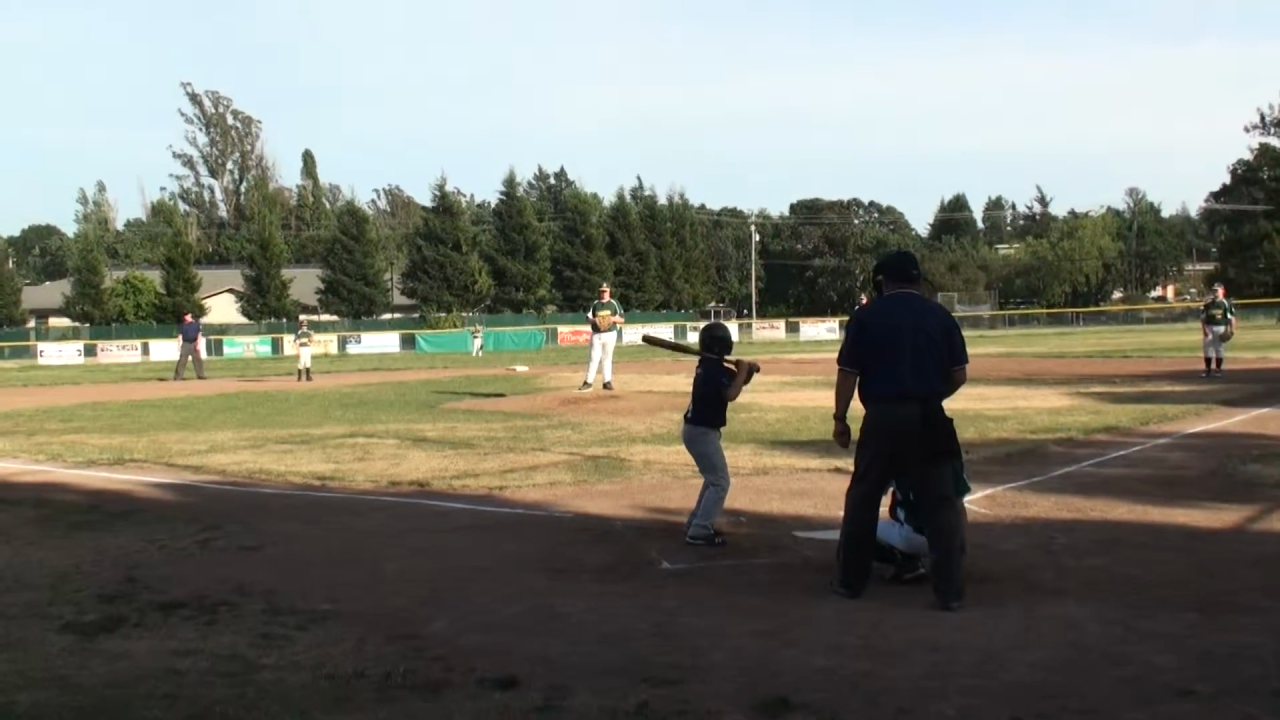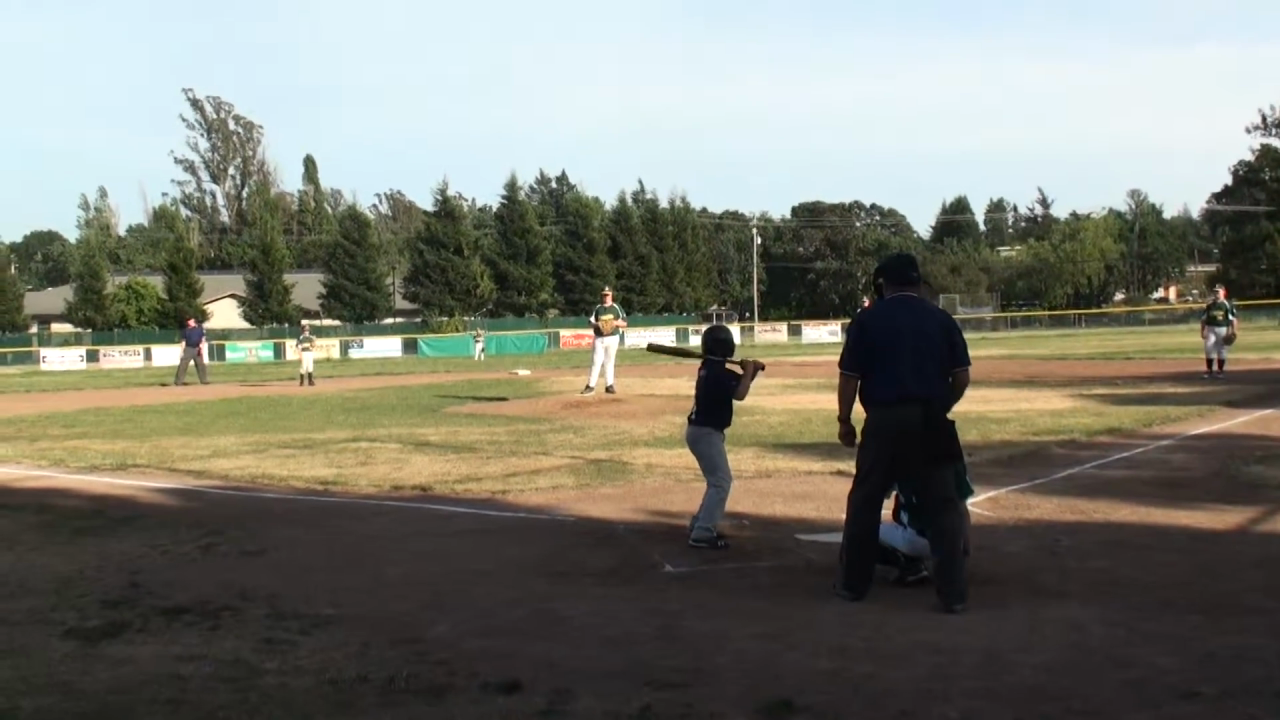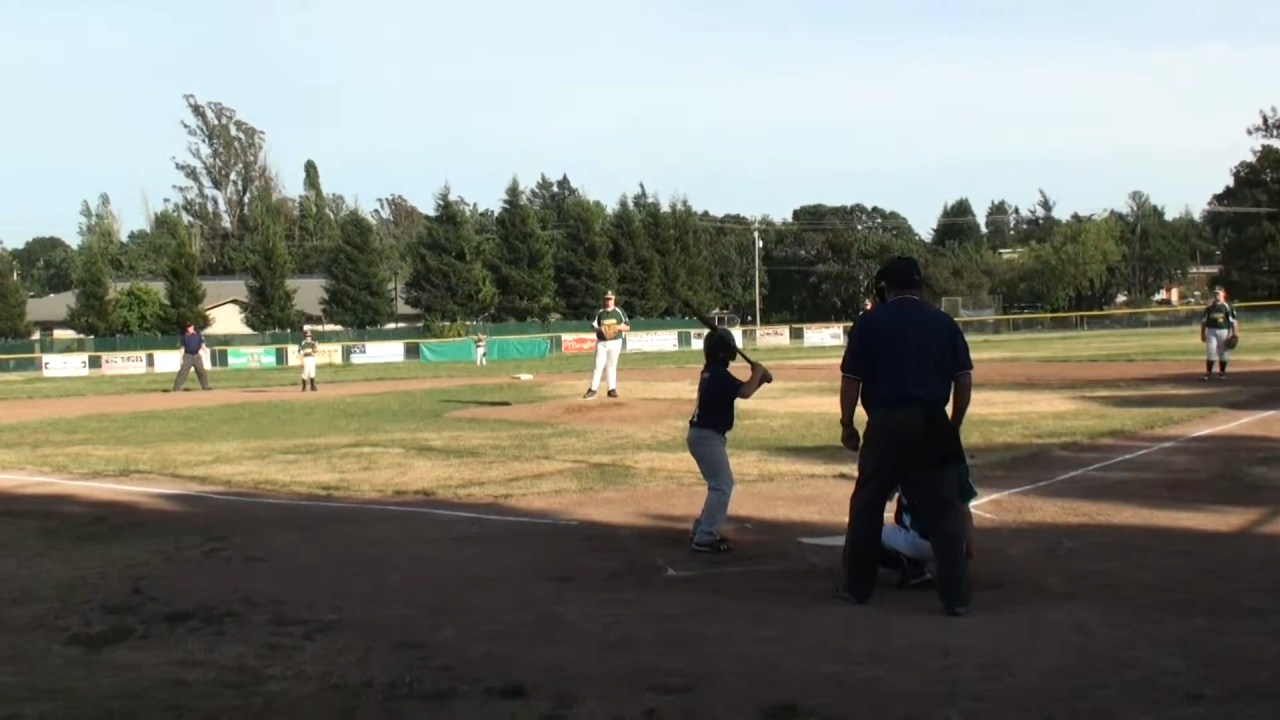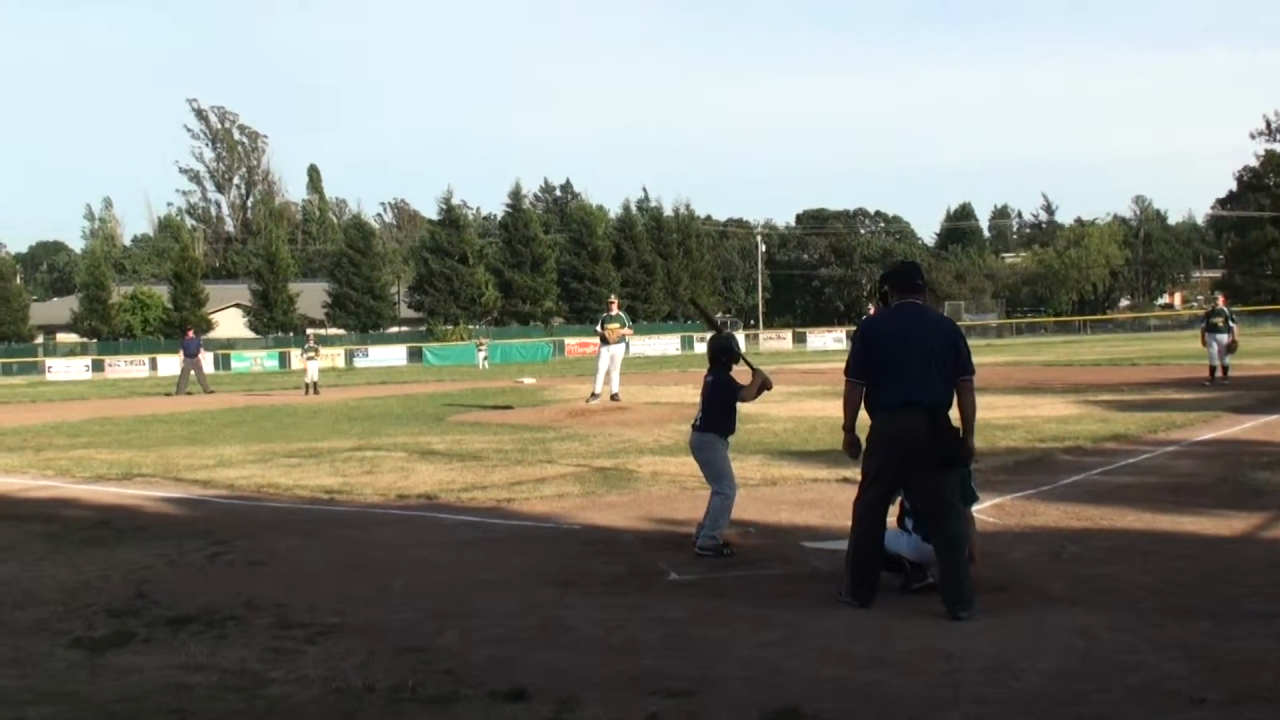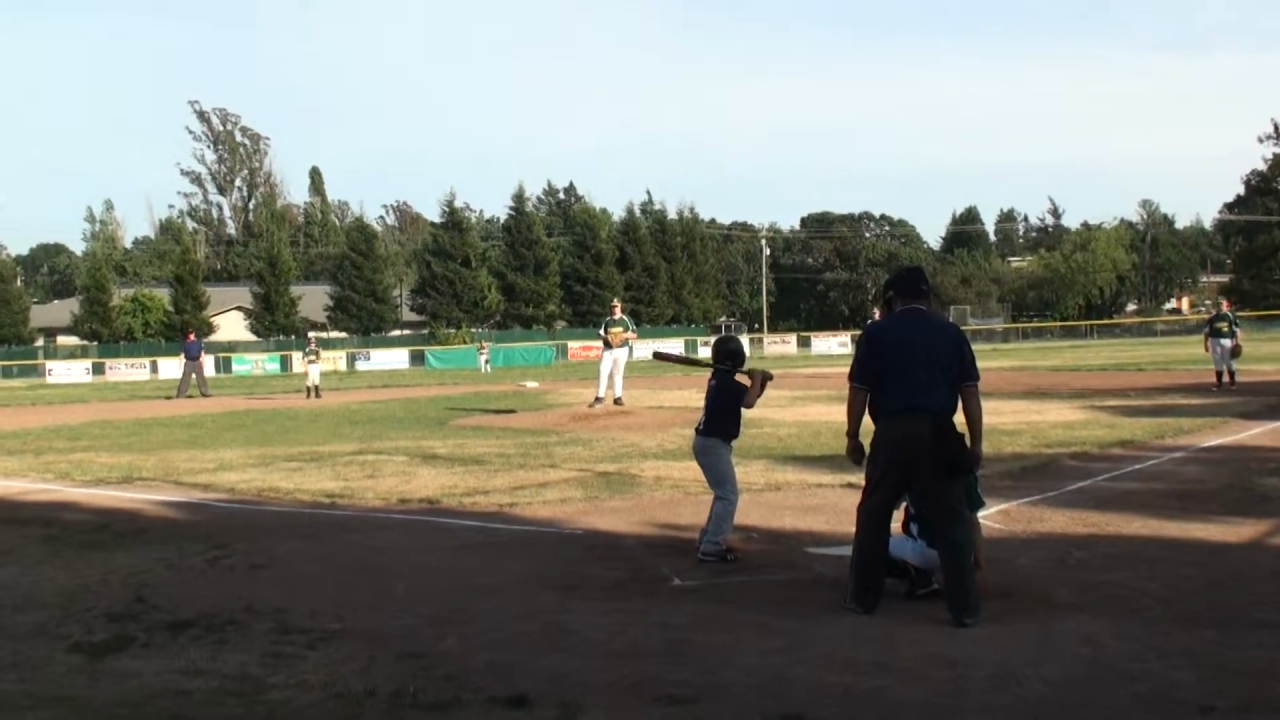
dt=0.2s
person 1, frame 1
left shoulder: (867, 316)
right shoulder: (940, 316)
left elbow: (848, 373)
right elbow: (958, 375)
left wrist: (840, 419)
left hip: (882, 418)
right hip: (927, 419)
left knee: (863, 499)
right knee: (939, 503)
left ankle: (850, 581)
right ankle: (950, 591)
person 1, frame 2
left shoulder: (867, 320)
right shoulder: (941, 319)
left elbow: (849, 377)
right elbow: (961, 377)
left wrist: (844, 420)
left hip: (882, 422)
right hip: (928, 421)
left knee: (865, 502)
right knee: (941, 506)
left ankle: (853, 584)
right ankle: (953, 593)
person 1, frame 3
left shoulder: (869, 323)
right shoulder: (943, 322)
left elbow: (851, 380)
right elbow: (963, 381)
left wrist: (847, 424)
right wrist: (954, 423)
left hip: (884, 424)
right hip: (930, 424)
left knee: (867, 505)
right knee: (942, 509)
left ankle: (856, 586)
right ankle: (956, 596)
person 1, frame 4
left shoulder: (873, 327)
right shoulder: (946, 327)
left elbow: (855, 385)
right elbow: (965, 386)
left wrist: (849, 430)
right wrist: (967, 435)
left hip: (887, 429)
right hip: (933, 429)
left knee: (870, 509)
right knee: (946, 513)
left ankle: (859, 591)
right ankle: (959, 600)
person 1, frame 5
left shoulder: (876, 333)
right shoulder: (951, 333)
left elbow: (859, 391)
right elbow: (970, 391)
left wrist: (853, 437)
right wrist: (976, 443)
left hip: (891, 434)
right hip: (938, 434)
left knee: (874, 516)
right knee: (950, 520)
left ankle: (863, 597)
right ankle: (965, 608)
person 2, frame 1
left shoulder: (712, 368)
right shoulder: (713, 370)
left elbow: (738, 382)
right elbow: (731, 395)
left wrist: (747, 370)
right wrist: (743, 370)
left hip: (699, 429)
right hip: (702, 431)
left knee: (713, 478)
right knee: (720, 481)
left ankle: (697, 523)
right ankle: (699, 531)
person 2, frame 2
left shoulder: (710, 369)
right shoulder: (716, 373)
left elbow: (738, 384)
right elbow: (740, 393)
left wrist: (752, 369)
right wrist: (749, 370)
left hip: (702, 431)
right hip: (706, 433)
left knee: (718, 480)
right knee: (720, 482)
left ankle: (700, 526)
right ankle: (702, 534)
person 2, frame 3
left shoulder: (712, 372)
right shoulder: (719, 375)
left elbow: (741, 389)
right elbow: (745, 392)
left wrist: (760, 378)
right wrist: (757, 372)
left hip: (704, 434)
right hip: (706, 436)
left knee: (719, 484)
right knee: (722, 485)
left ankle: (702, 530)
right ankle: (705, 538)
person 2, frame 4
left shoulder: (716, 376)
right shoulder: (721, 379)
left elbow: (745, 394)
right elbow: (744, 396)
left wrist: (761, 385)
right wrist: (757, 378)
left hip: (707, 438)
right hip: (709, 440)
left knee: (721, 488)
right knee: (726, 490)
left ankle: (705, 534)
right ankle: (708, 542)
person 2, frame 5
left shoulder: (720, 380)
right shoulder: (726, 383)
left elbow: (750, 395)
right elbow: (749, 402)
left wrist: (762, 380)
right wrist: (756, 379)
left hip: (710, 442)
right hip: (713, 444)
left knee: (723, 493)
right knee: (729, 495)
left ankle: (708, 540)
right ankle: (711, 548)
